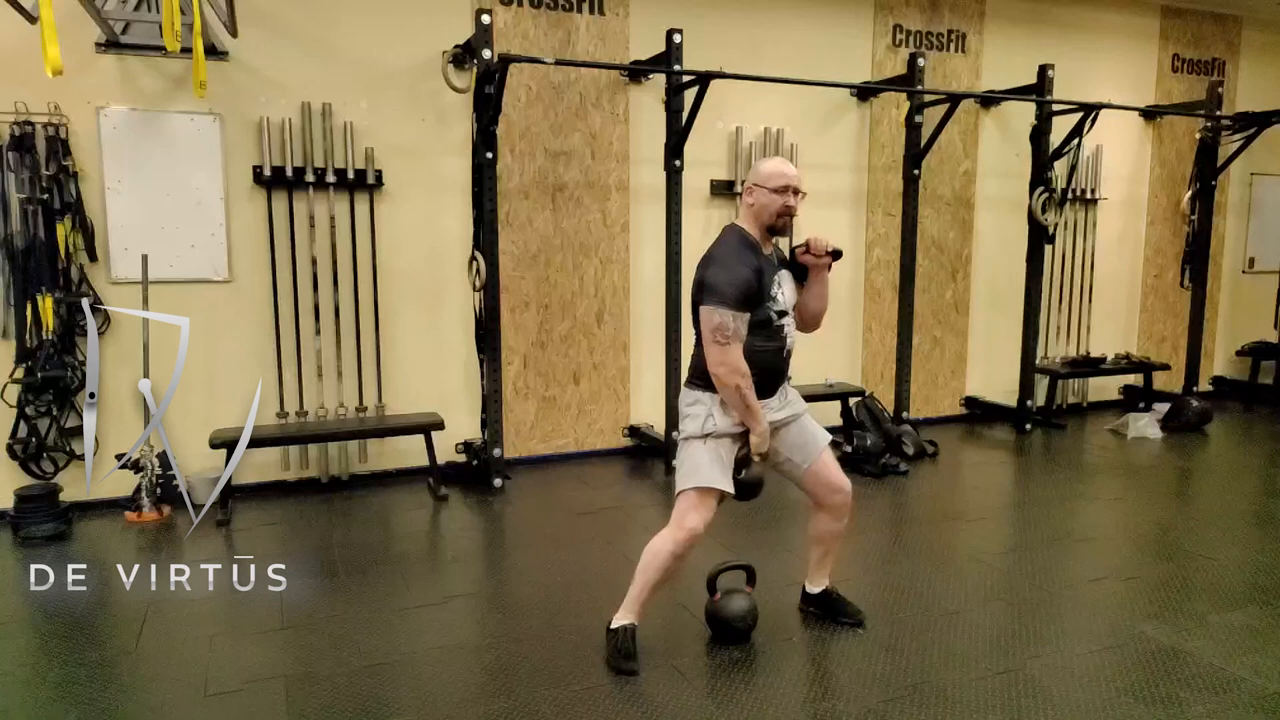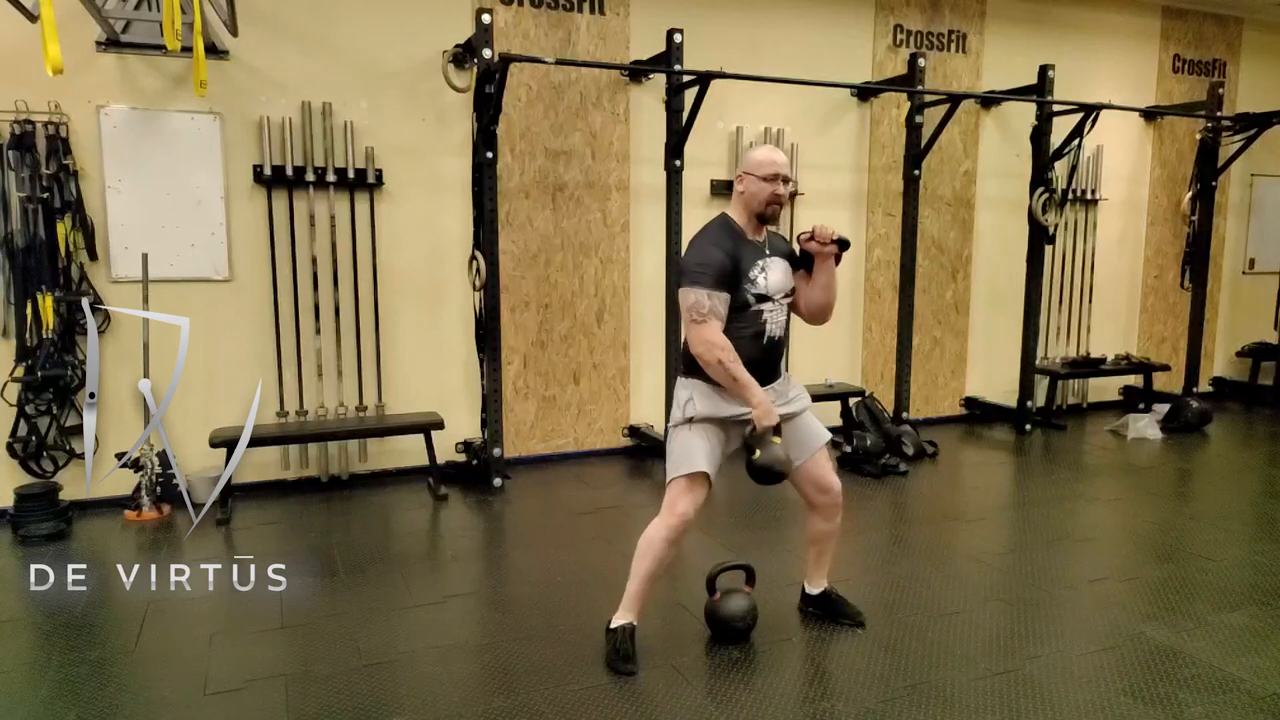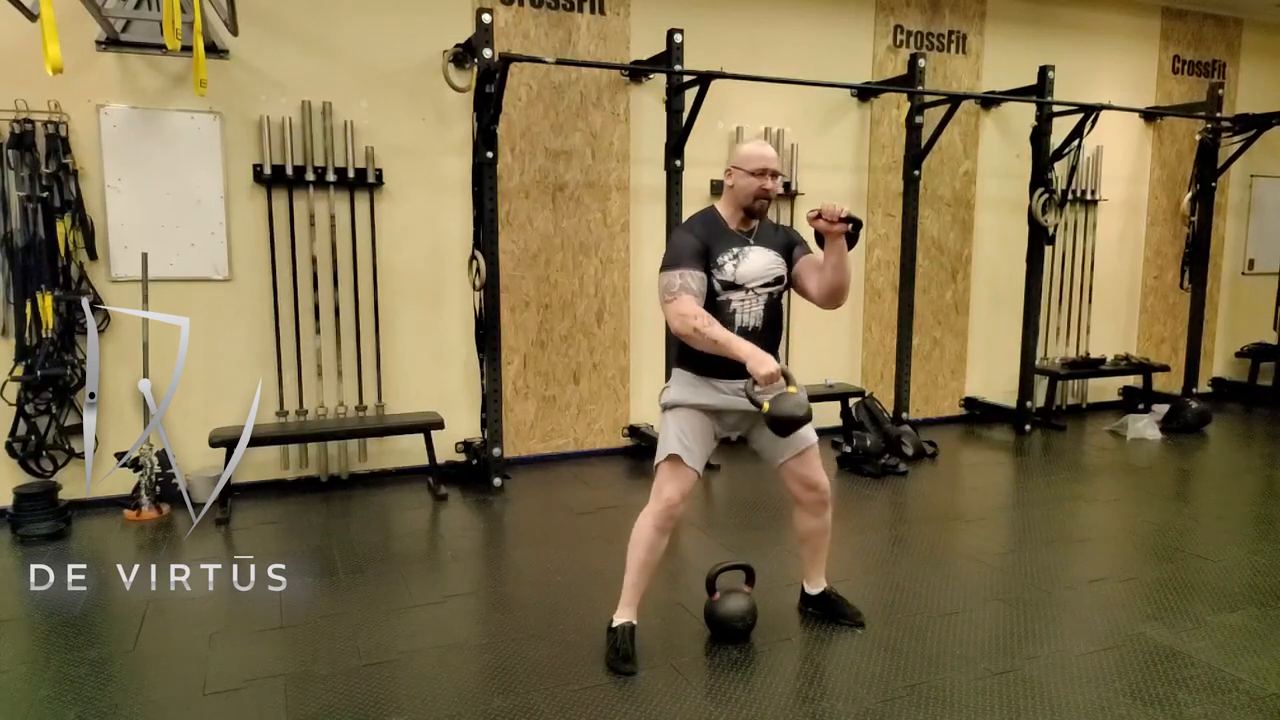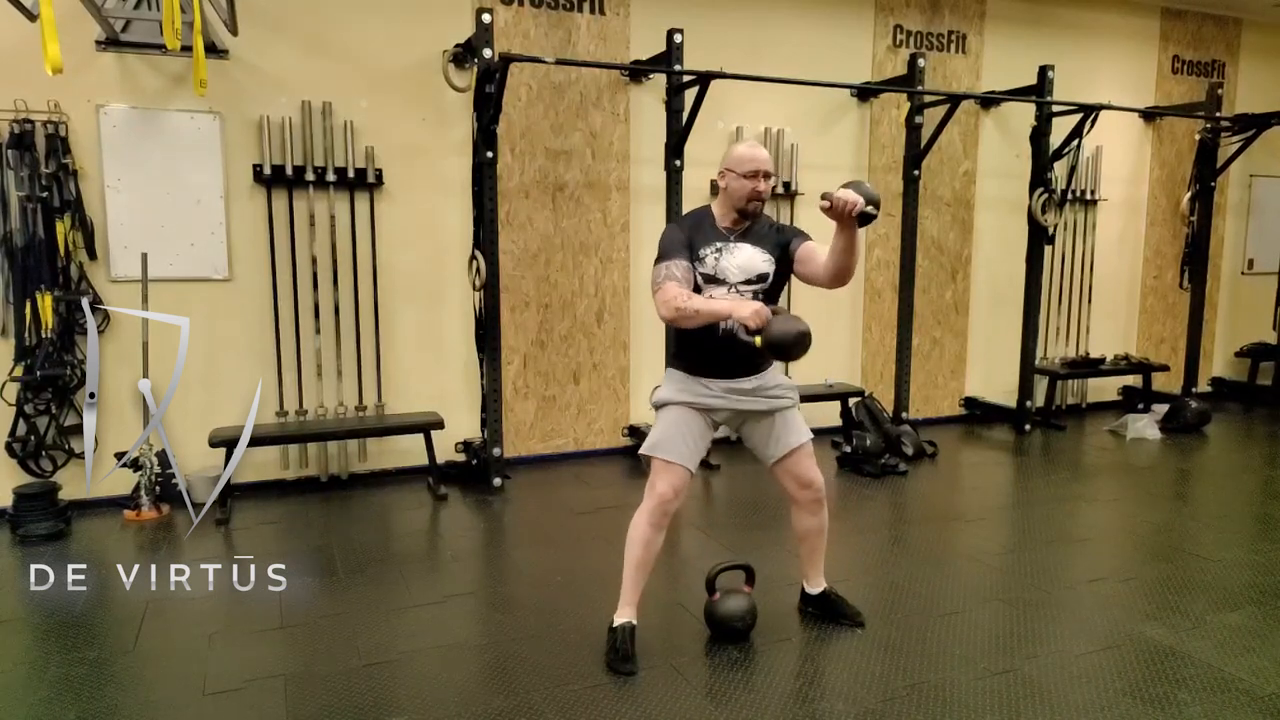
dt=0.7s
person 1, frame 1
left shoulder: (774, 255)
right shoulder: (731, 264)
left elbow: (806, 321)
right elbow: (724, 363)
left wrist: (818, 270)
right wrist: (754, 425)
left hip: (776, 399)
right hip: (718, 405)
left knee: (837, 494)
right knee: (689, 525)
left ankle: (817, 591)
right ankle: (623, 622)
person 1, frame 2
left shoulder: (780, 247)
right shoulder: (712, 249)
left elbow: (816, 313)
right elbow: (705, 341)
left wrist: (824, 259)
right wrist: (754, 401)
left hip: (777, 388)
right hip: (710, 395)
left knee: (828, 493)
right knee: (679, 513)
left ankle: (816, 592)
right ankle: (623, 622)
person 1, frame 3
left shoulder: (783, 239)
right shoulder: (693, 237)
left elbow: (831, 296)
right elbow: (682, 319)
left wrist: (836, 240)
right wrist: (746, 351)
left hip: (767, 385)
right hip: (699, 387)
left knee: (815, 490)
right knee: (667, 501)
left ankle: (815, 592)
right ankle: (623, 621)
person 1, frame 4
left shoulder: (779, 237)
right shoulder: (685, 232)
left elbow: (834, 274)
right elbow: (670, 306)
left wrist: (847, 227)
right wrist: (732, 305)
left hip: (761, 382)
right hip: (692, 385)
left knee: (810, 488)
right knee: (661, 498)
left ankle: (815, 591)
right ankle: (624, 620)
